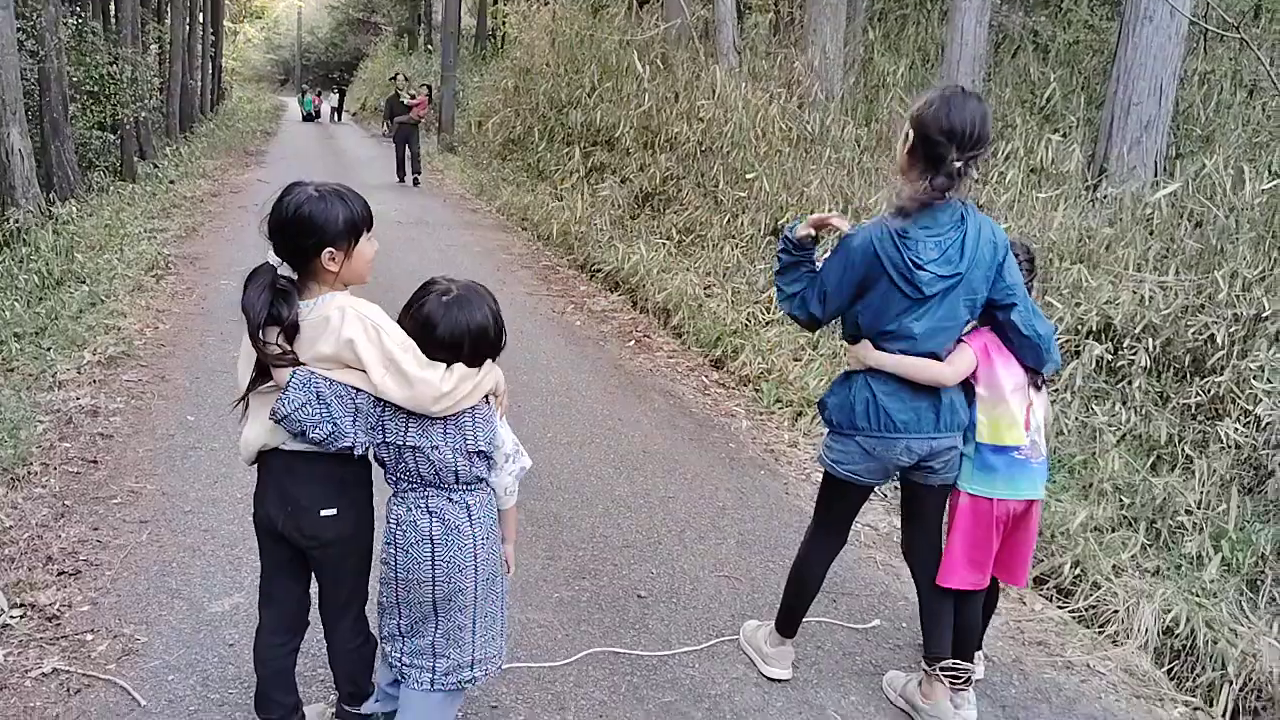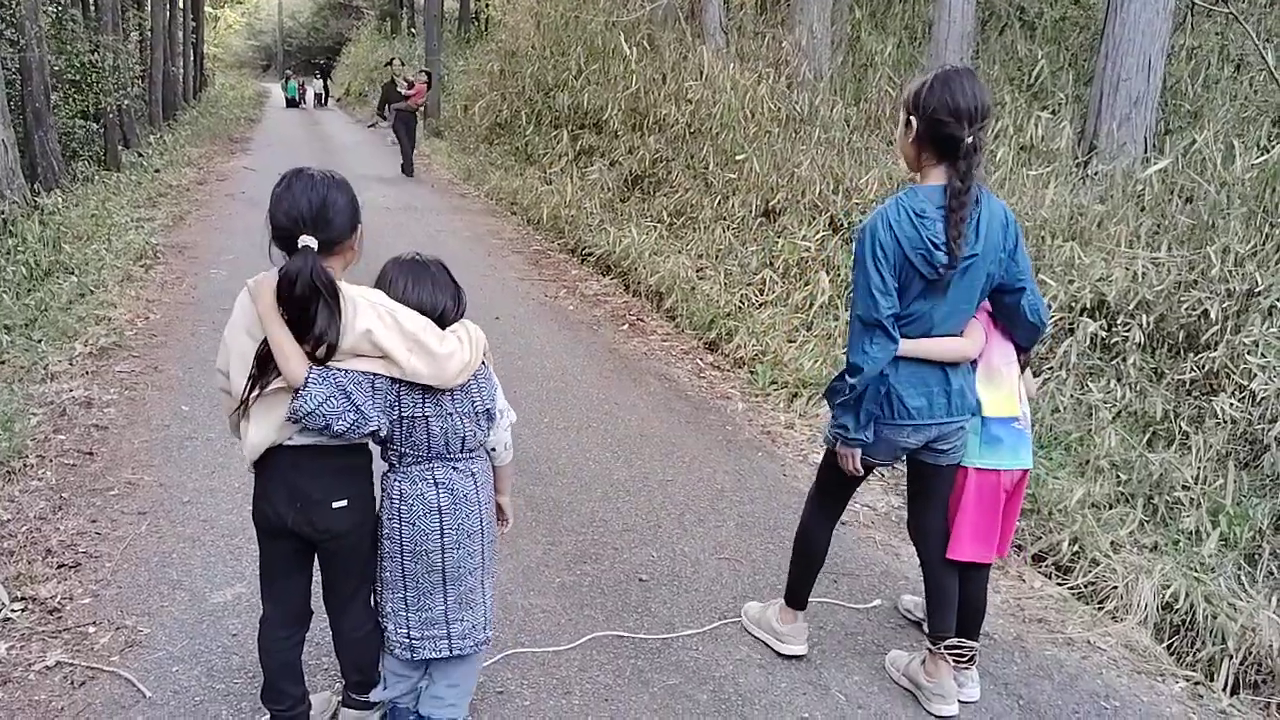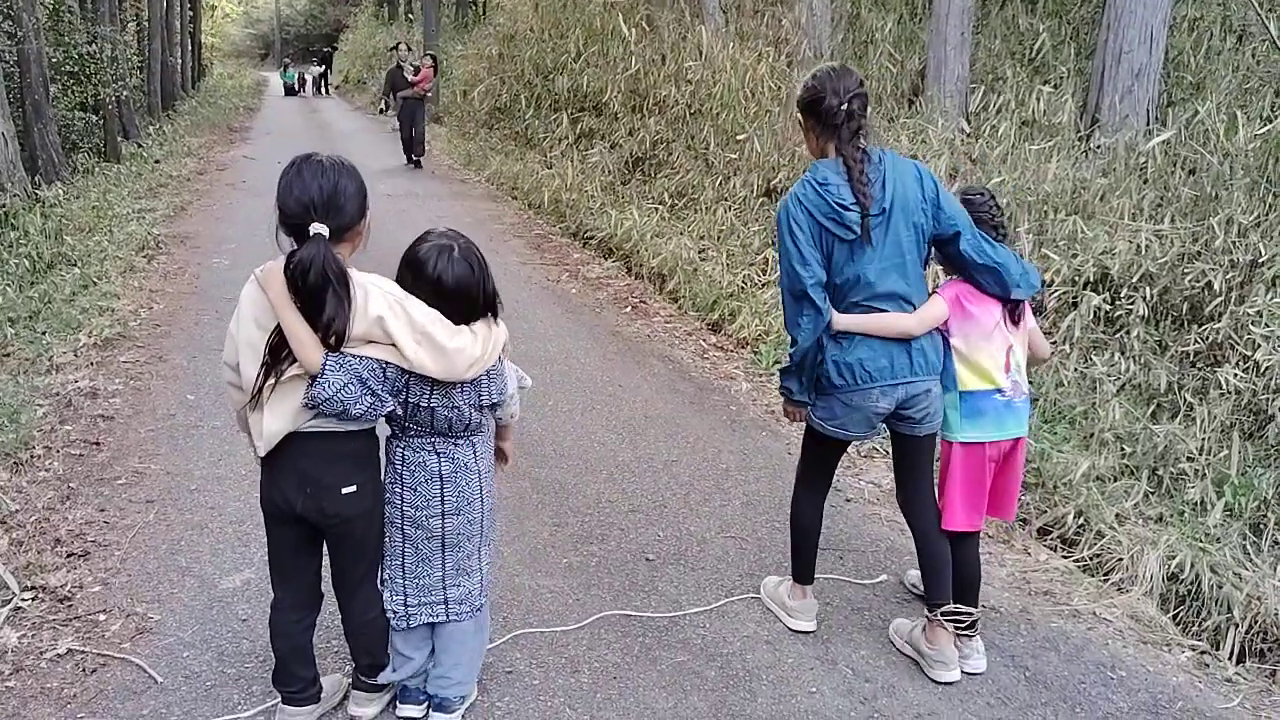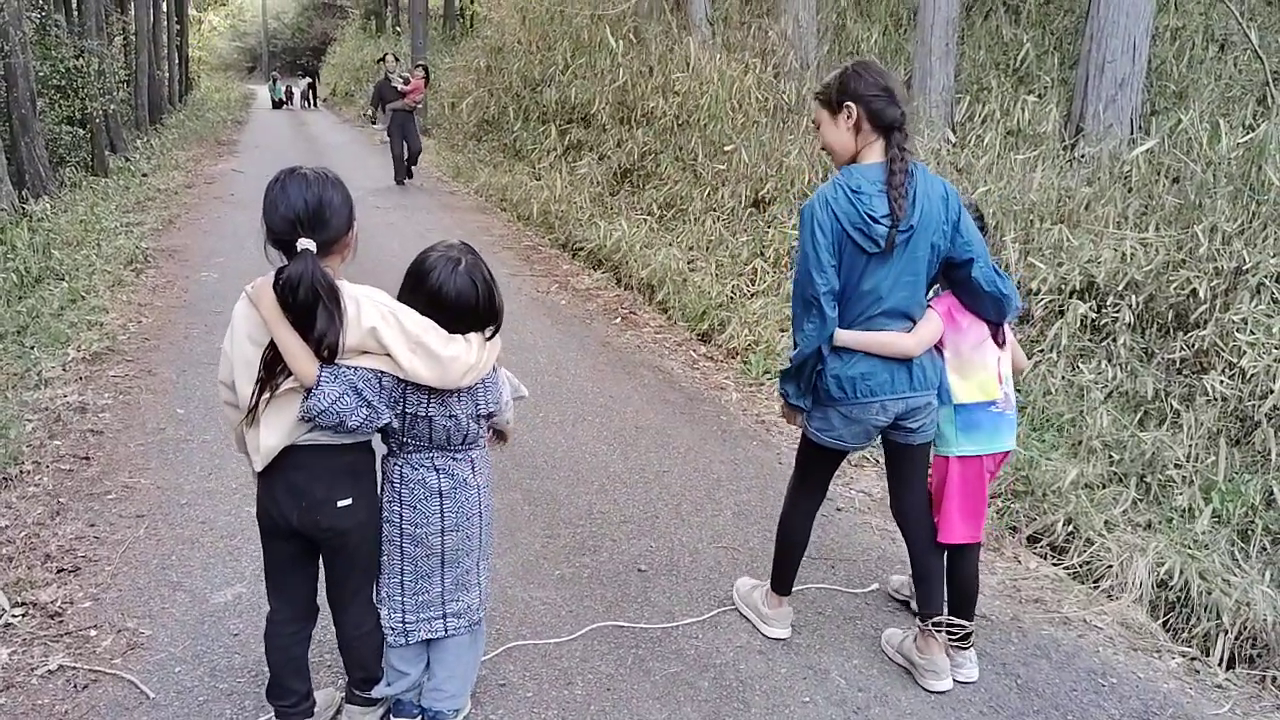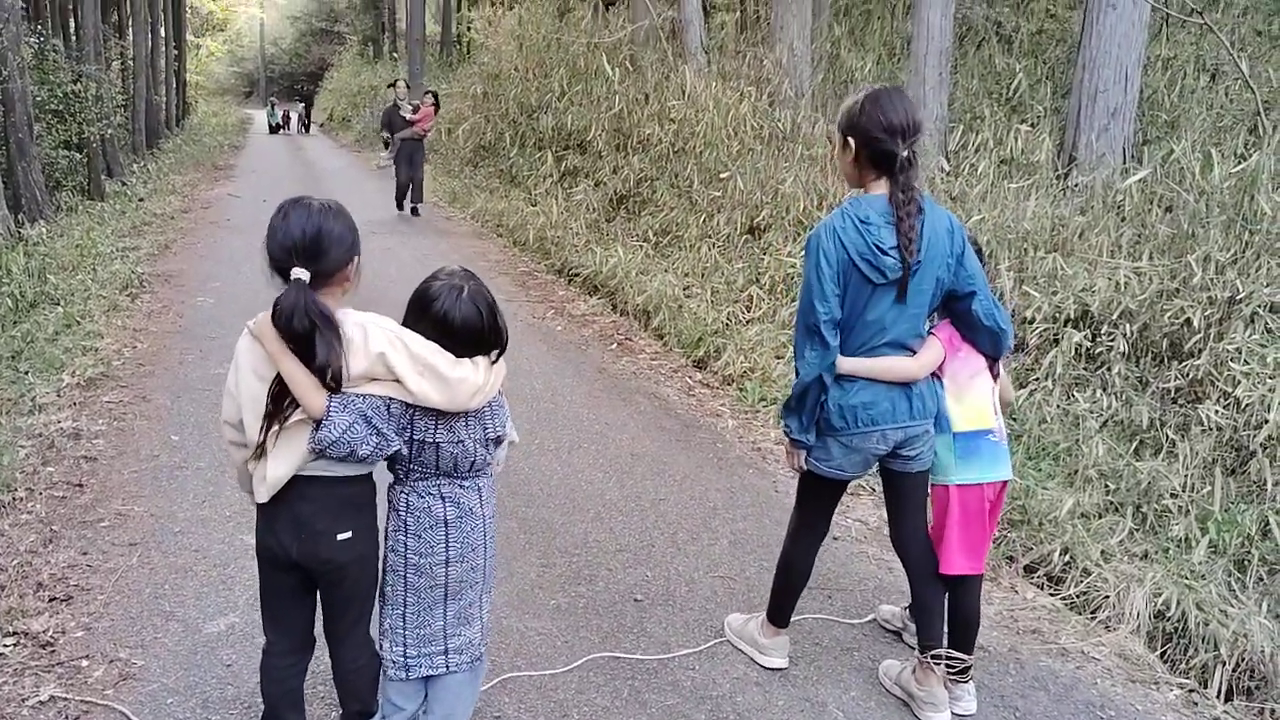
dt=0.7s
person 1, frame 1
left shoulder: (872, 238)
right shoulder: (987, 238)
left elbow: (806, 311)
right elbow: (1024, 326)
left wrist: (796, 241)
right wrist: (1043, 365)
left hip: (872, 419)
right hip: (942, 424)
left knee: (825, 535)
right knee: (925, 547)
left ankle: (780, 642)
person 1, frame 2
left shoulder: (887, 223)
right shoulder: (996, 218)
left elbow: (872, 337)
right elbow: (1024, 309)
left wrist: (849, 425)
right wrist: (1020, 347)
left hip: (890, 404)
right hip: (951, 406)
left knee: (824, 506)
right knee: (932, 527)
left ankle: (789, 618)
person 1, frame 3
left shoulder: (801, 203)
right shoulder: (914, 178)
left elbow: (807, 306)
right elbow: (972, 249)
left wrist: (796, 385)
right wrist: (1027, 284)
left hip: (850, 374)
right hip: (919, 369)
left knee: (812, 481)
right knee: (919, 495)
left ankle: (800, 594)
right ankle: (939, 636)
person 1, frame 4
left shoulder: (828, 204)
right shoulder: (938, 194)
left elbow: (815, 312)
right elbow: (982, 281)
left wrist: (796, 389)
right wrist: (1007, 310)
left hip: (847, 385)
right hip: (916, 381)
left knee: (805, 492)
right knee: (914, 504)
left ankle: (775, 603)
right ankle: (931, 645)
person 1, frame 5
left shoulder: (834, 233)
right shoulder: (942, 227)
left elbow: (817, 341)
right elbow: (983, 317)
left wrist: (799, 424)
right wrist: (996, 360)
left hip: (848, 414)
right hip: (914, 411)
left knee: (808, 524)
right knee: (914, 533)
left ankle: (772, 634)
person 2, frame 1
left shoulder: (269, 309)
right shoulder: (355, 322)
left elbow: (256, 387)
right elbow: (430, 389)
right wrist: (488, 377)
left hip: (274, 484)
right hip: (334, 489)
left knee: (279, 612)
right knee: (344, 612)
person 2, frame 2
left shoulder: (254, 299)
right shoulder: (365, 312)
left elbow: (231, 382)
right elbow: (448, 361)
right wrist: (472, 335)
left hip: (273, 479)
right hip: (339, 482)
left knee: (281, 606)
right knee: (351, 601)
person 2, frame 3
left shoulder: (259, 290)
right shoulder: (373, 300)
left elbow: (237, 377)
right elbow: (455, 355)
right wrist: (493, 331)
left hip: (281, 467)
right hip: (347, 466)
left knee: (291, 591)
right knee: (359, 586)
person 2, frame 4
left shoulder: (251, 307)
right shoulder: (368, 312)
left elbow: (232, 394)
right elbow: (454, 362)
right wrist: (487, 341)
left hip: (278, 481)
right hip: (344, 479)
left knee: (287, 606)
right knee: (354, 599)
person 2, frame 5
left shoulder: (255, 339)
right shoulder: (373, 339)
left elbow: (236, 431)
right elbow: (462, 385)
right wrist: (494, 366)
left hip: (278, 514)
right hip: (345, 511)
left knee: (284, 640)
right knee: (350, 635)
person 3, frame 1
left shoulder: (981, 341)
left elbow: (945, 375)
left wrist: (875, 358)
left hip: (986, 480)
right hip: (1028, 480)
left knee: (968, 580)
right knee: (988, 574)
right ankle: (969, 653)
person 3, frame 2
left shoulder: (979, 319)
left elbow: (965, 348)
right elbow: (1030, 387)
left wrist: (896, 346)
left hip: (984, 452)
right hip: (1014, 449)
left knee: (972, 553)
right knee: (973, 546)
left ankle: (963, 667)
person 3, frame 3
left shoulder: (955, 293)
right shoulder: (1013, 291)
left elbow: (913, 325)
right elbow: (1041, 351)
left wrist: (842, 321)
left hip: (972, 427)
right hip: (1011, 421)
left knee: (961, 526)
right knee: (965, 518)
left ankle: (966, 638)
right ankle: (945, 583)
person 3, frame 4
left shoulder: (946, 305)
left elbow: (910, 345)
right elbow: (1019, 363)
left wrist: (836, 336)
left hip: (964, 438)
right hip: (995, 431)
left knee: (960, 539)
right knee: (943, 519)
left ankle: (960, 650)
person 3, frame 5
left shoulder: (946, 333)
left elbow: (914, 368)
right elbow: (1007, 395)
left wrist: (841, 363)
left hip: (963, 466)
right hip: (991, 460)
left knee: (963, 567)
right knee: (947, 551)
left ankle: (958, 681)
right ankle: (920, 617)
person 4, frame 1
left shoulder: (382, 403)
right shoulder: (483, 417)
left elbow: (298, 391)
right elbow: (504, 489)
right wrist: (507, 539)
left hip: (408, 537)
right hip: (468, 543)
left knee: (405, 629)
right knee: (449, 645)
person 4, frame 2
left shoulder: (381, 381)
right shoulder: (477, 375)
left elbow: (304, 380)
right elbow: (499, 444)
left wrist: (268, 308)
right wrist: (502, 495)
left hip: (407, 512)
right hip: (469, 511)
left knee: (405, 607)
right knee: (463, 610)
person 4, frame 3
left shoulder: (395, 360)
left elbow: (319, 365)
right elbow: (506, 411)
left wrist: (278, 295)
right wrist: (503, 441)
left hip: (409, 486)
right hip: (467, 485)
left knee: (408, 581)
right knee: (462, 585)
person 4, frame 4
left shoulder: (391, 375)
right shoulder: (483, 374)
left elbow: (314, 378)
right elbow: (502, 419)
left wrist: (271, 310)
right wrist: (498, 430)
left hip: (407, 500)
right hip: (465, 501)
left knee: (405, 595)
right knee: (460, 596)
person 4, frame 5
left shoulder: (398, 402)
right shoulder: (491, 401)
left elbow: (323, 408)
right elbow: (494, 458)
left wrist: (274, 343)
left hip: (414, 530)
right hip: (470, 534)
left knee: (406, 628)
right knee: (461, 629)
